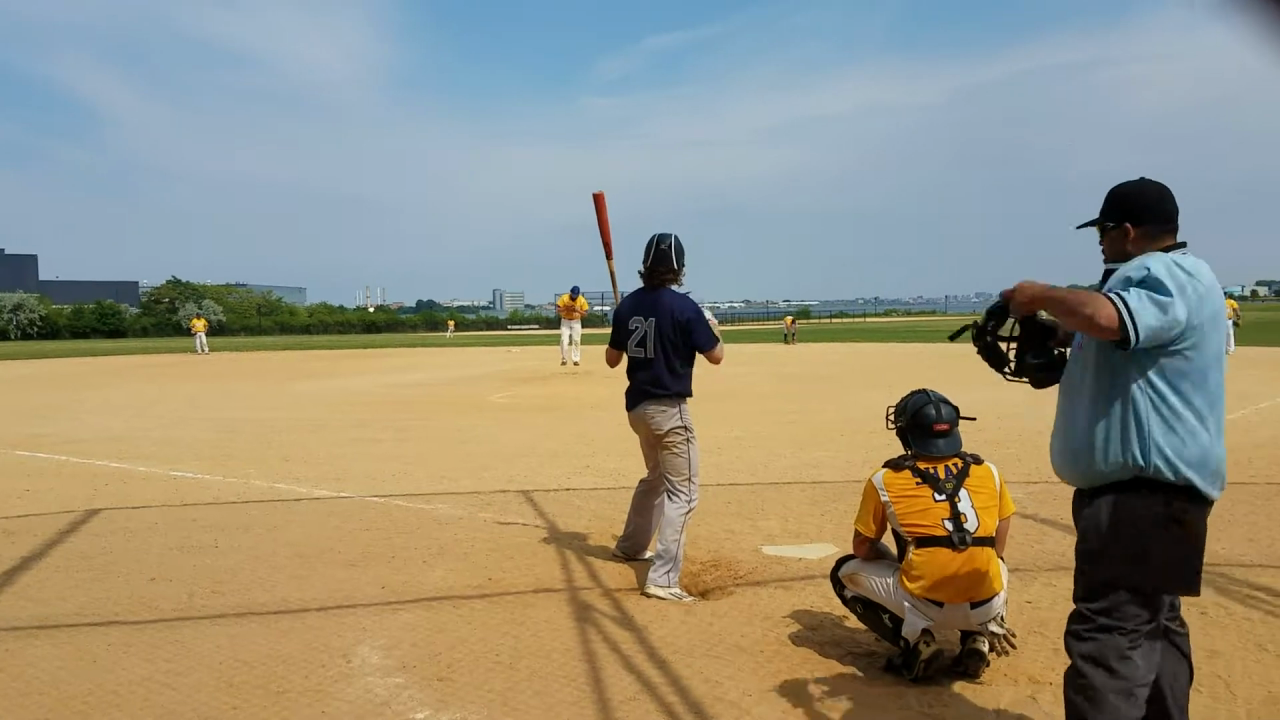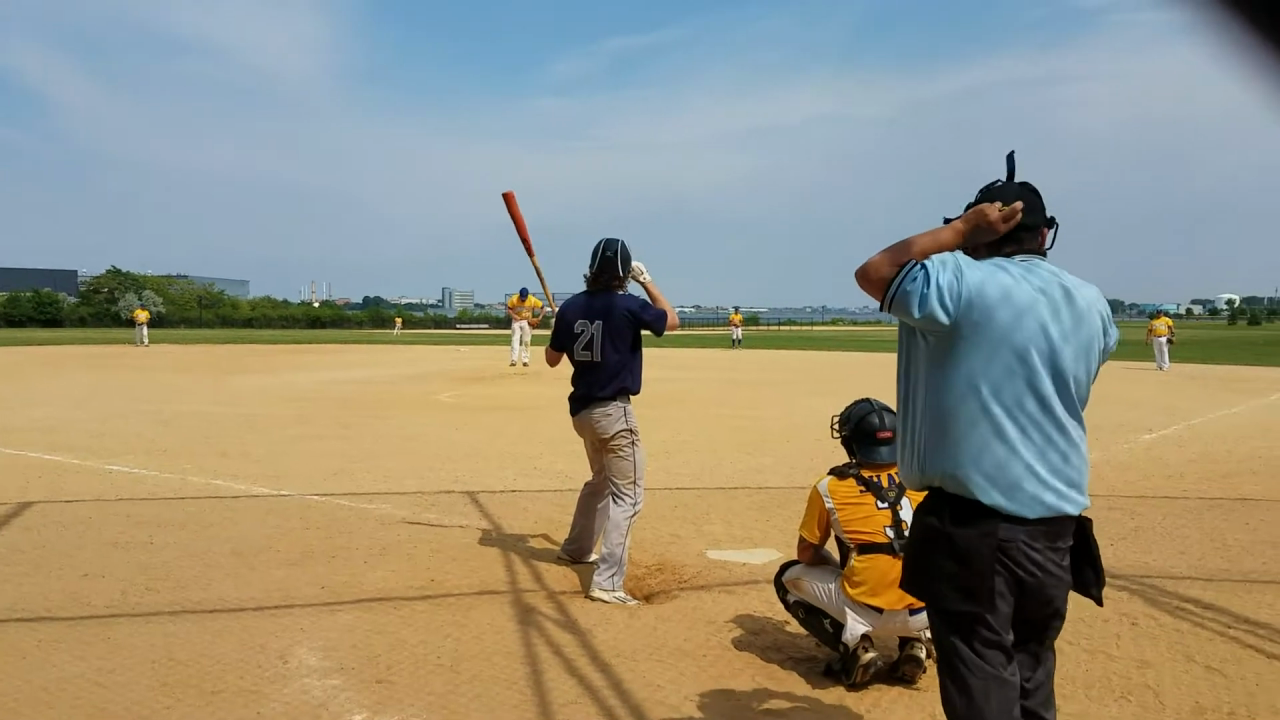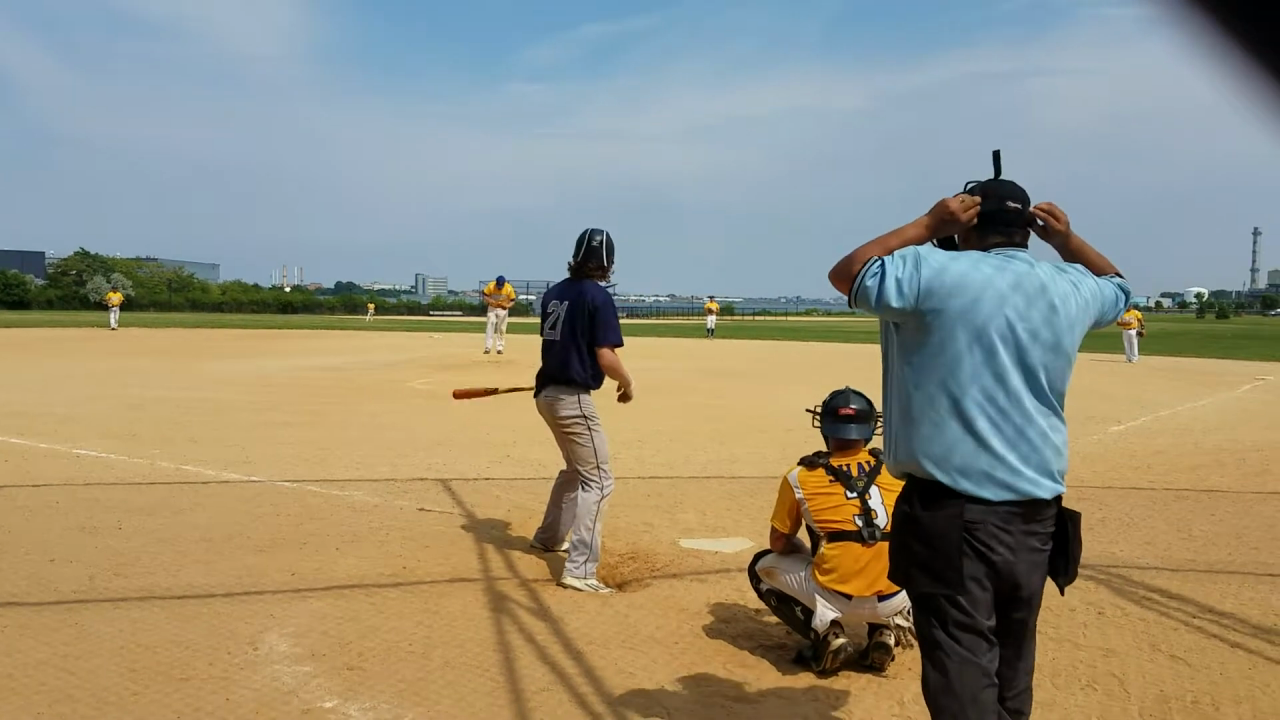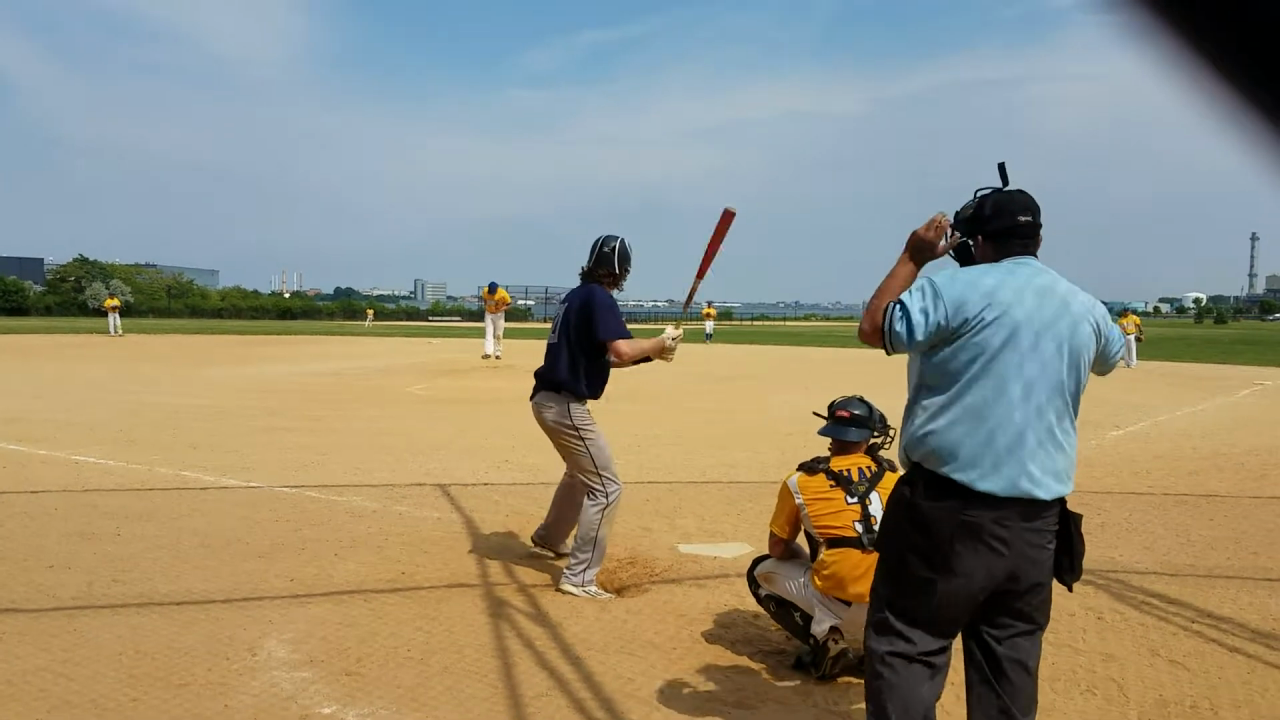
dt=0.7s
person 1, frame 1
left shoulder: (1173, 277)
right shoulder: (1160, 279)
left elbow: (1105, 317)
right elbow: (1115, 352)
left wrist: (1038, 295)
left hip: (1145, 497)
right hip: (1150, 494)
left knee: (1103, 637)
right knee: (1148, 631)
person 1, frame 2
left shoulder: (963, 282)
right shoulder: (1090, 300)
left elbow: (872, 273)
left wrist: (960, 232)
left hip: (971, 521)
right hip: (1055, 520)
right knee: (1029, 667)
person 1, frame 3
left shoulder: (933, 273)
right shoulder: (1070, 290)
left elbow: (845, 274)
right elbow: (1115, 287)
left wrist: (928, 225)
right wrist: (1067, 240)
left hip: (949, 509)
right hip: (1034, 510)
left knee: (960, 662)
right knee: (1010, 655)
person 1, frame 4
left shoulder: (958, 288)
right shoulder: (1084, 307)
left elbow: (874, 330)
right elbow: (1110, 355)
left wrist: (912, 257)
left hip: (948, 506)
right hip: (1035, 515)
left knee: (904, 638)
right knee: (1011, 650)
person 2, frame 1
left shoulder: (627, 305)
right shoulder: (683, 306)
left elbow: (612, 359)
right elbow: (716, 355)
right wrist: (707, 324)
left hip: (637, 405)
right hip: (668, 408)
left knee: (655, 477)
right knee: (682, 492)
left ankle: (631, 545)
right ankle: (662, 578)
person 2, frame 2
left shoulder: (570, 307)
right shoulder: (628, 306)
left elbow: (552, 359)
right elbow: (672, 321)
right wrist: (646, 280)
left hip: (582, 409)
right hip: (613, 411)
left knee: (601, 479)
right knee: (627, 495)
left ankle: (575, 549)
right ankle: (607, 582)
person 2, frame 3
left shoulder: (554, 292)
right shoulder: (598, 297)
right elbow: (606, 359)
right wrist: (628, 385)
left hip: (548, 392)
right hip: (572, 397)
left knee: (577, 468)
right knee: (597, 480)
left ankle: (549, 536)
right ankle: (580, 570)
person 2, frame 4
left shoulder: (575, 296)
right shoulder: (599, 299)
left elbow: (600, 357)
right elbow: (622, 351)
left wrist: (652, 351)
right wrist: (661, 342)
left hip: (548, 399)
right hip: (566, 405)
left knee: (580, 473)
right knee: (605, 487)
left ankle: (550, 537)
right ankle: (578, 577)
person 3, frame 1
left shoulder: (885, 480)
right shoulder: (988, 472)
left elbow: (862, 549)
right elbow: (997, 548)
left hip: (926, 606)
right hip: (985, 605)
left knee: (845, 571)
left ankle: (916, 641)
right ankle: (978, 636)
person 3, frame 2
left shoulder: (829, 488)
left elbow: (807, 554)
left hip: (865, 612)
right hip: (923, 613)
left knee: (789, 576)
left ankle: (854, 647)
right ankle: (914, 643)
person 3, frame 3
left shoulder: (800, 476)
left elbow: (779, 544)
left hip: (836, 598)
right hip: (893, 600)
left knee: (762, 566)
left ankle: (826, 635)
right ankle: (884, 629)
person 3, frame 4
left shoulder: (800, 481)
right shoulder: (895, 477)
left elbow: (778, 549)
left hip: (835, 606)
left knee: (761, 571)
left ankle: (826, 641)
